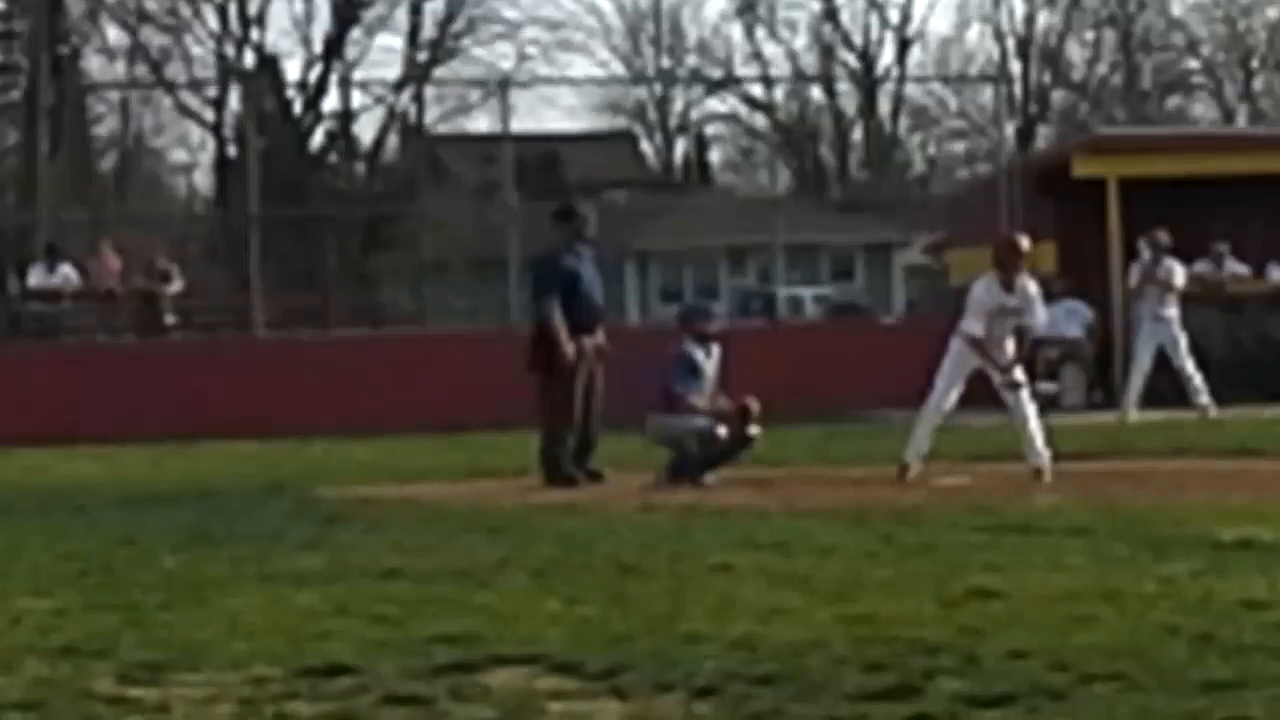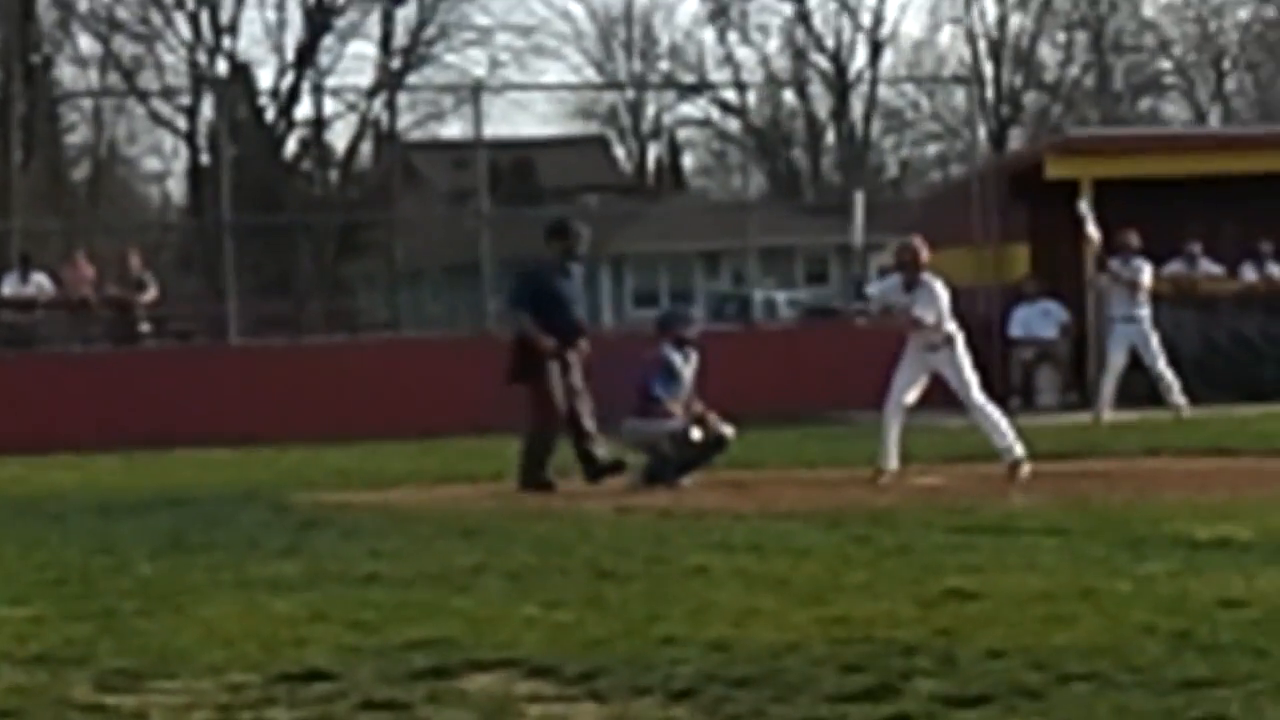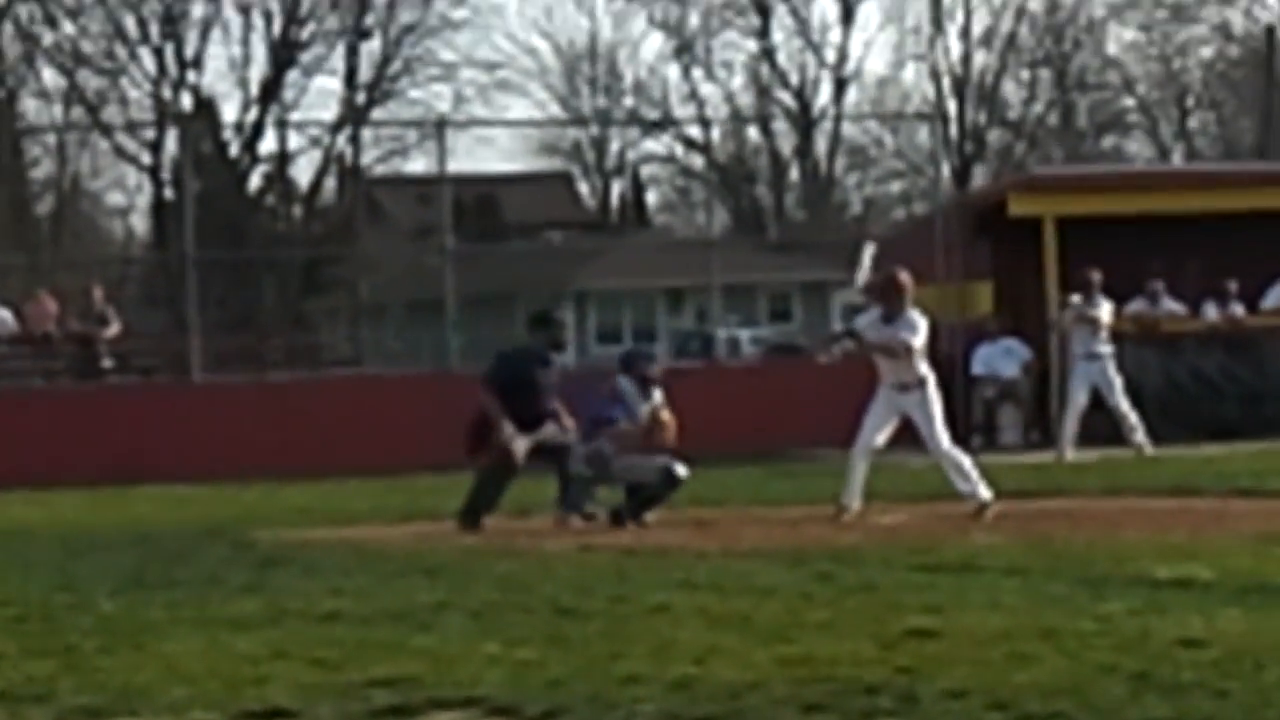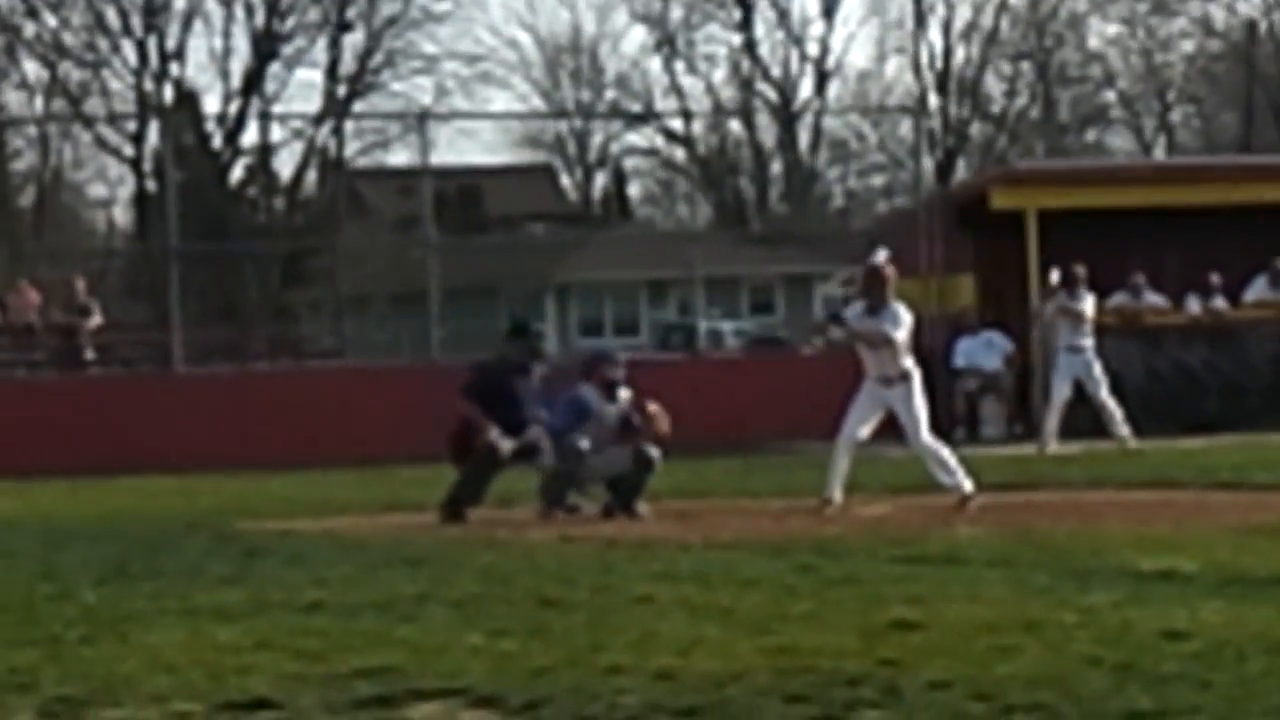
dt=0.7s
person 1, frame 1
left shoulder: (1029, 289)
right shoulder: (982, 291)
left elbow: (1026, 331)
right elbow: (973, 337)
left wrist: (1013, 366)
right wrist: (998, 369)
left hip: (1001, 347)
right hip: (966, 346)
left knee: (1023, 404)
right knee: (939, 403)
left ankle: (1040, 462)
right ankle: (911, 459)
person 1, frame 2
left shoulder: (934, 290)
right shoulder: (892, 283)
left elbow: (913, 324)
right elbow: (870, 299)
left wrist: (880, 314)
left hip: (947, 348)
right hip: (917, 349)
left knee: (974, 400)
right knee: (894, 404)
left ankle: (1016, 455)
right ankle: (888, 463)
person 1, frame 3
left shoulder: (915, 322)
right shoulder: (872, 317)
left elbow: (900, 352)
right elbow: (848, 335)
left wrist: (863, 342)
left hip: (919, 390)
right hip: (890, 391)
left knee: (940, 446)
right knee: (863, 445)
left ankle: (982, 496)
right ankle: (850, 502)
person 1, frame 4
left shoulder: (899, 314)
right shoulder: (859, 309)
left elbow: (877, 342)
left wrist: (845, 326)
left hip: (903, 383)
right hip: (874, 384)
left knee: (921, 440)
right knee: (847, 437)
left ankle: (964, 487)
right ankle: (833, 493)
person 2, frame 1
left shoulder: (587, 257)
right shoulder: (553, 262)
right elbow: (549, 304)
left wrist: (599, 333)
right wrist: (563, 341)
left hip: (590, 342)
right hip: (565, 343)
left knee: (590, 406)
right knee: (563, 408)
left ankle: (581, 463)
right ankle: (557, 467)
person 2, frame 2
left shoulder: (573, 272)
right shoulder: (535, 275)
right elbow: (518, 312)
left wrist: (580, 337)
right wrist: (540, 338)
left hip: (568, 352)
right hip: (541, 353)
left knee: (580, 408)
right knee: (549, 411)
left ankle: (594, 463)
right ankle: (532, 474)
person 2, frame 3
left shoulder: (549, 361)
right shoulder: (511, 359)
right elbow: (487, 393)
left wrist: (562, 416)
right wrist: (504, 422)
left hip: (540, 426)
right hip: (512, 429)
left knee: (571, 448)
right knee: (509, 457)
left ankle: (573, 509)
right ankle: (471, 514)
person 2, frame 4
left shoulder: (531, 371)
right shoulder: (489, 370)
left elbow: (532, 408)
right elbow: (466, 405)
right wrist: (489, 430)
left hip: (520, 435)
right hip: (481, 437)
right knee: (492, 450)
right ankle: (452, 506)
person 3, frame 1
left shoulder: (1174, 266)
right shoulder: (1138, 267)
left elbow: (1175, 288)
right elbow: (1134, 295)
left wrist: (1155, 277)
right wrist: (1145, 277)
left hip: (1170, 322)
right hip: (1146, 323)
left knee: (1185, 364)
right knee: (1139, 367)
left ankle: (1204, 403)
right ankle: (1128, 408)
person 3, frame 2
left shoulder: (1144, 266)
right shoulder: (1111, 265)
left elbow: (1138, 286)
right elbow: (1102, 288)
left wrist: (1113, 274)
left hip: (1141, 323)
right hip: (1118, 324)
left knee: (1158, 364)
right knee: (1112, 367)
left ankle: (1179, 403)
right ankle: (1102, 408)
person 3, frame 3
left shoulder: (1105, 304)
right shoulder: (1075, 305)
left elbow: (1098, 322)
right elbow: (1064, 327)
left wrist: (1077, 311)
left hip: (1103, 361)
right hip: (1081, 363)
left knee: (1120, 404)
right knee: (1073, 406)
left ankle: (1141, 443)
right ankle: (1065, 448)
person 3, frame 4
left shoulder: (1088, 298)
right shoulder: (1056, 298)
left elbow: (1083, 316)
right elbow: (1046, 320)
left wrist: (1062, 306)
left hip: (1085, 354)
right hip: (1064, 355)
left knee: (1102, 396)
right knee: (1056, 398)
left ankle: (1124, 435)
right ankle: (1047, 440)
person 4, frame 1
left shoulder: (713, 351)
right shoulder: (685, 357)
left elbow: (713, 396)
right elbow: (682, 403)
left wrist: (737, 408)
right wrist: (721, 413)
left hip: (694, 420)
right hip: (666, 423)
left knee: (747, 432)
right knee: (715, 431)
left ankle: (694, 470)
right ankle: (676, 471)
person 4, frame 2
left shoulder: (690, 357)
right shoulder: (662, 362)
left elbow: (690, 399)
right elbow: (658, 408)
left wrist: (704, 414)
right wrist: (693, 419)
left hip: (670, 425)
right hip: (640, 427)
left knee: (723, 433)
right knee: (689, 435)
left ankle: (670, 472)
right ankle: (652, 474)
person 4, frame 3
left shoulder: (654, 399)
right shoulder: (618, 395)
left elbow: (665, 443)
right elbow: (612, 434)
left hip: (626, 461)
right hip: (594, 457)
left knee: (676, 473)
right knee: (601, 451)
left ankle: (628, 511)
person 4, frame 4
left shoulder: (622, 398)
right shoulder: (581, 399)
left elbow: (637, 434)
right elbow: (553, 437)
left hip: (598, 462)
right hip: (568, 466)
left knee: (649, 454)
